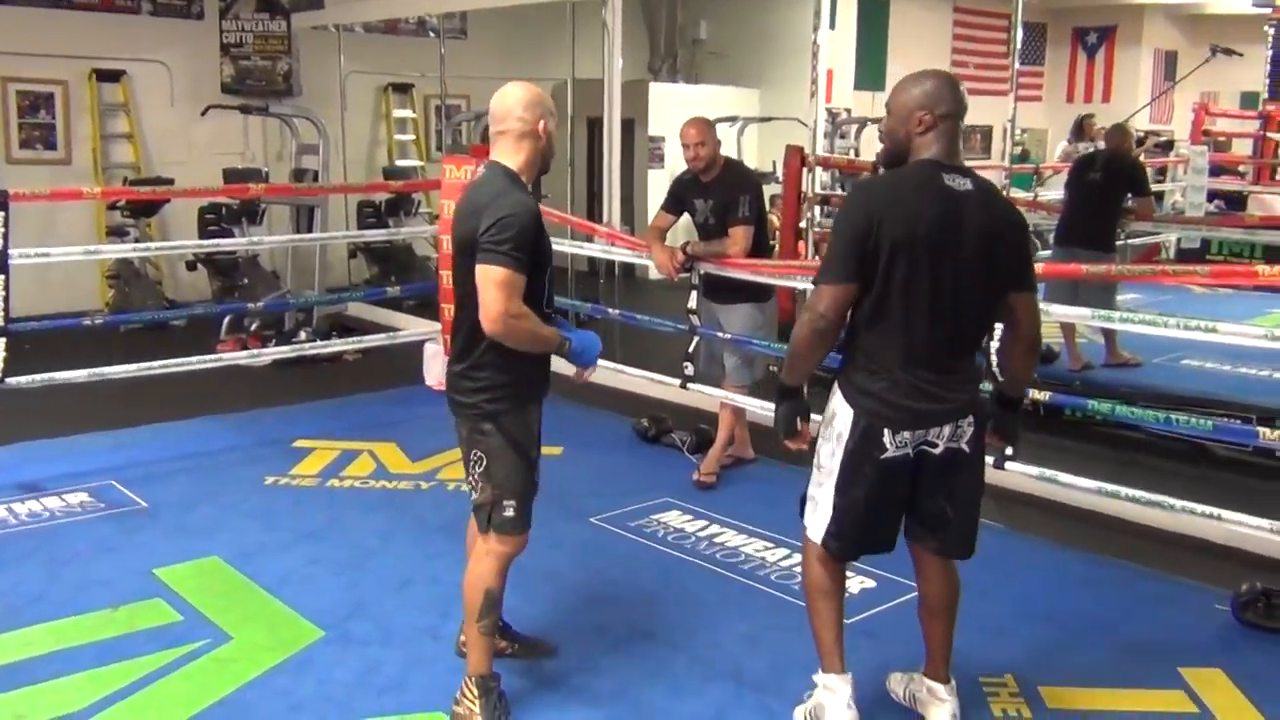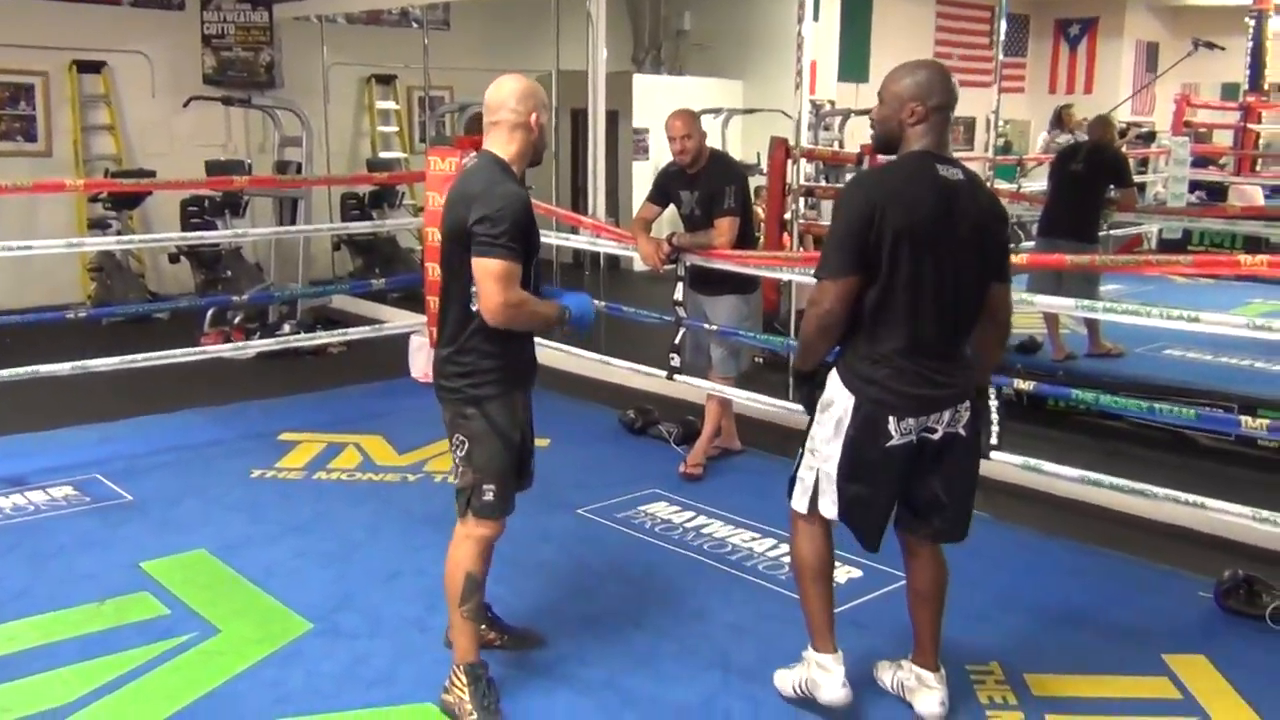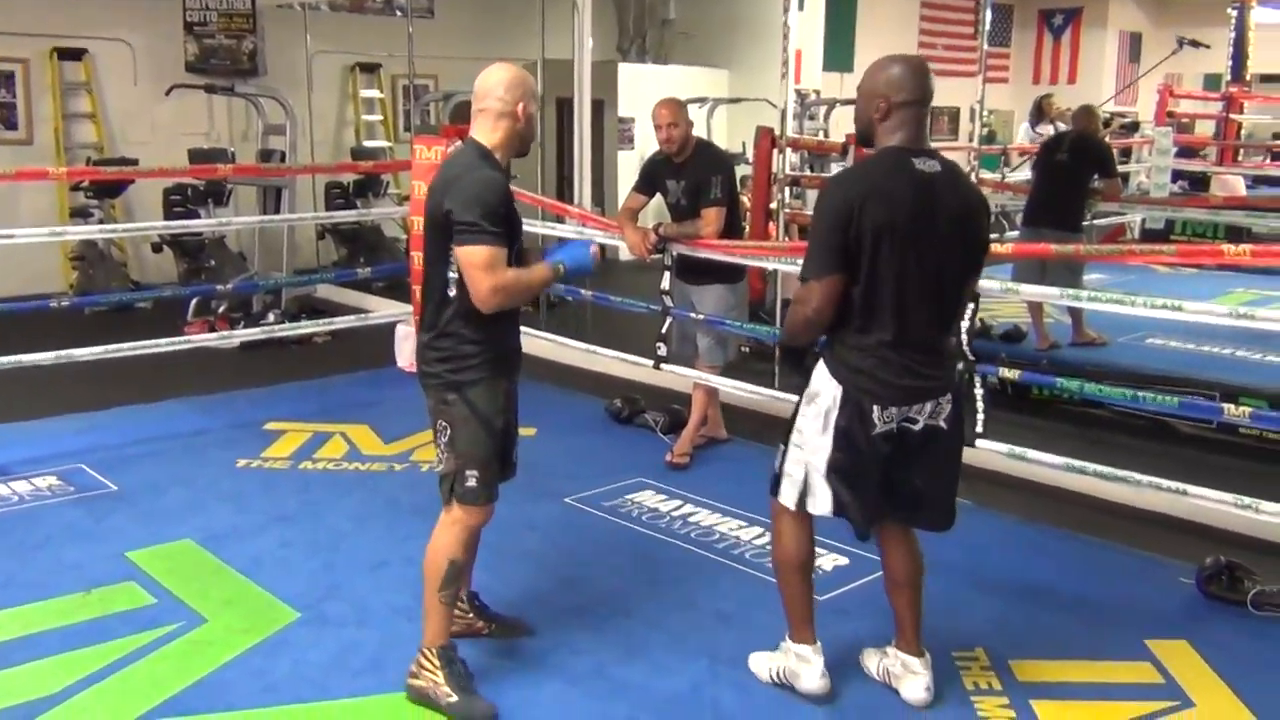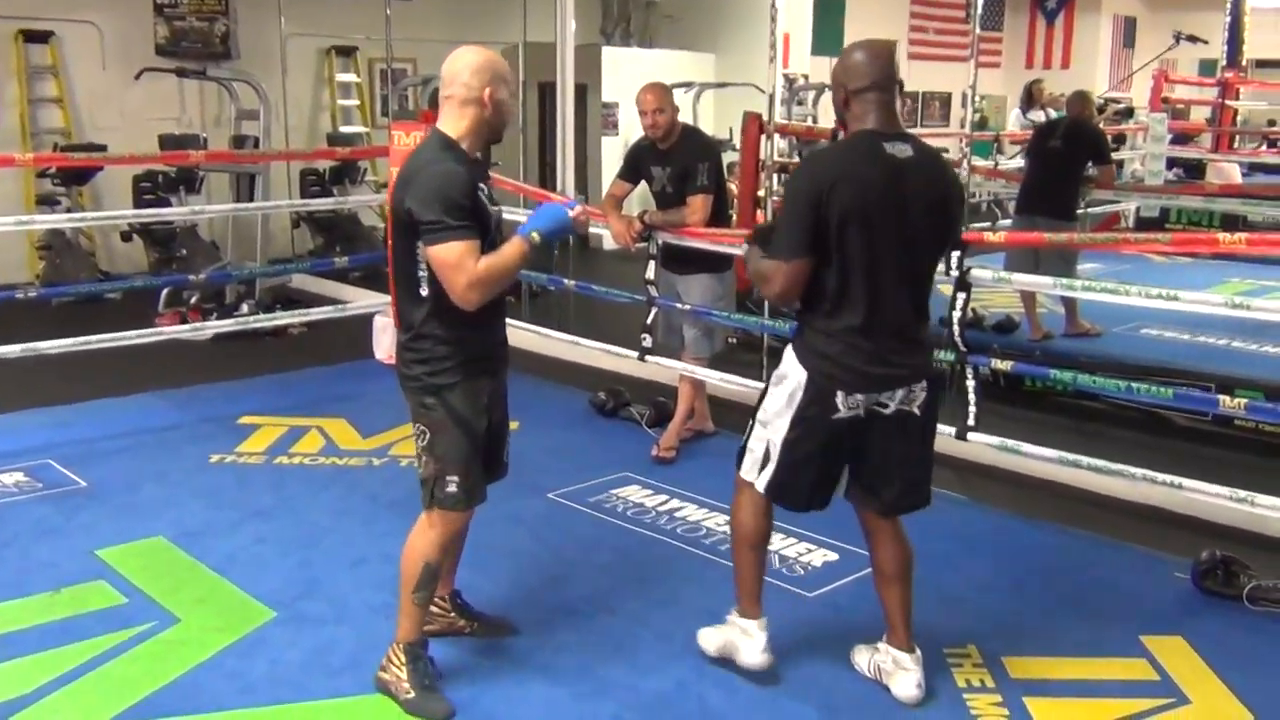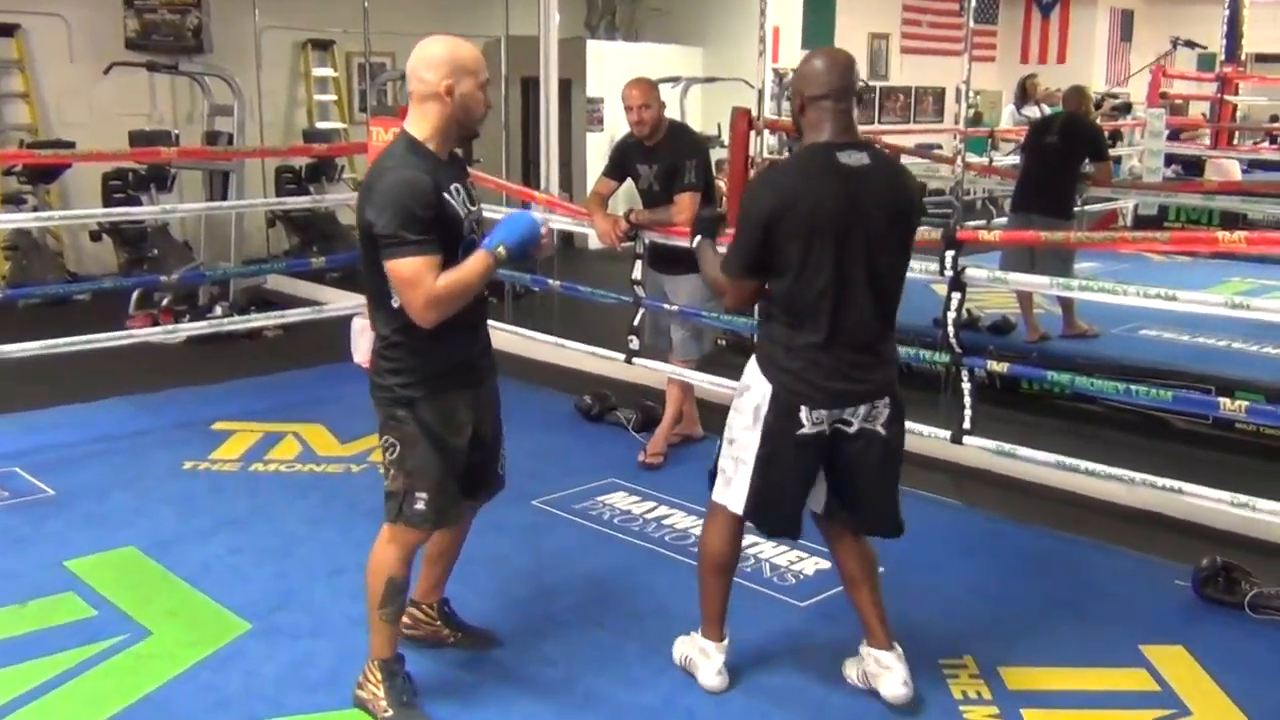
dt=0.2s
person 1, frame 1
left shoulder: (491, 192)
right shoulder: (512, 208)
right elbow: (500, 317)
left wrist: (553, 332)
right wrist: (568, 341)
left hip: (503, 388)
right hip: (495, 395)
left knee: (491, 521)
right knee: (501, 536)
left ankle: (482, 629)
person 1, frame 2
left shoulder: (480, 180)
right shoulder: (504, 197)
right elbow: (501, 305)
left wrist: (547, 299)
right wrist: (566, 310)
left hip: (491, 373)
right hip: (481, 379)
left knee: (484, 508)
right knee: (481, 522)
left ankle: (472, 619)
person 1, frame 3
left shoulder: (472, 169)
right shoulder: (479, 182)
right elbow: (490, 289)
left wrist: (547, 262)
right wrist: (561, 265)
left hip: (485, 360)
right hip: (463, 367)
left knee: (477, 496)
right knee: (466, 507)
left ankle: (462, 605)
right ankle: (433, 661)
person 1, frame 4
left shoulder: (462, 162)
right shoulder: (437, 175)
right elbow: (468, 286)
left wrist: (531, 231)
right wrist: (535, 232)
left hip: (476, 360)
right hip: (443, 368)
left knee: (463, 497)
right knee: (446, 510)
left ankle: (444, 604)
right ankle: (403, 655)
person 1, frame 5
left shoulder: (449, 163)
right shoulder: (398, 183)
right elbow: (425, 303)
left wrist: (507, 239)
right wrist: (499, 248)
left hip: (470, 371)
right hip: (418, 387)
left knee: (467, 498)
right knee: (408, 527)
left ankle: (427, 611)
person 2, frame 1
left shoulder: (874, 198)
right shoulder: (1001, 213)
left elbow: (824, 314)
right elbow: (1024, 329)
left wrist: (788, 390)
right wrist: (1009, 401)
left hip: (872, 408)
right hip: (954, 412)
left knee: (823, 543)
right knee: (935, 551)
person 2, frame 2
left shoulder: (872, 189)
right shoulder: (984, 201)
left elbow: (830, 306)
right elbow: (996, 318)
left wrist: (804, 370)
right wrist: (975, 387)
left hip: (870, 394)
right hip: (948, 398)
left knee: (810, 516)
right knee: (923, 537)
left ankle: (824, 663)
person 2, frame 3
left shoulder: (852, 188)
right shoulder: (966, 193)
left elbow: (816, 306)
left wrist: (790, 338)
left hip: (855, 384)
right hip: (932, 386)
left knee: (792, 509)
right knee: (896, 523)
left ankle: (803, 655)
right ankle: (910, 660)
person 2, frame 4
left shoulder: (822, 171)
right shoulder: (942, 176)
left elbow: (783, 284)
left wrist: (752, 254)
left hip: (827, 368)
right hip: (905, 370)
left knee: (754, 485)
right knee: (881, 511)
left ankle: (747, 628)
right ankle: (901, 655)
person 2, frame 5
left shoulder: (778, 184)
right shoulder: (901, 185)
left elbow: (734, 293)
left wrist: (704, 243)
left hip: (788, 381)
right hip: (869, 383)
left knee: (728, 508)
right knee: (845, 524)
left ankle: (709, 647)
right ankle: (884, 656)
person 3, frame 1
left shoulder: (741, 181)
right shoulder: (685, 183)
left elbow: (737, 246)
right elbow: (656, 227)
left wrist: (688, 250)
right wrist: (658, 249)
left hip: (748, 291)
right hip: (712, 288)
left knee: (737, 372)
right knee: (725, 371)
left ankle: (716, 453)
right ankle: (742, 444)
person 3, frame 2
left shoulder: (727, 172)
right shoulder: (671, 174)
left elbow: (723, 238)
right elbow: (642, 218)
left wrist: (674, 240)
right wrist: (644, 241)
left hip: (733, 283)
right hip: (698, 279)
left knee: (723, 365)
right knee: (709, 363)
left ankle: (703, 445)
right ankle: (728, 435)
person 3, frame 3
left shoulder: (714, 162)
right shoulder: (657, 164)
left elbow: (710, 227)
right elbow: (628, 209)
left wrist: (660, 231)
right wrist: (631, 231)
left hip: (720, 272)
right hip: (685, 268)
left knee: (709, 353)
right knee: (697, 352)
left ankle: (689, 434)
right ankle: (714, 424)
person 3, frame 4
left shoulder: (700, 148)
right shoulder: (642, 150)
left elbow: (696, 216)
right elbow: (612, 196)
left wrist: (645, 218)
right wrist: (615, 219)
left hip: (707, 261)
right hip: (670, 257)
left knee: (696, 345)
right knee: (684, 342)
left ankle: (676, 428)
right ankle: (701, 417)
person 3, frame 5
left shoulder: (687, 145)
right shoulder: (628, 147)
left elbow: (683, 214)
right elbow: (598, 194)
left wrist: (631, 218)
right wrist: (601, 217)
left hip: (693, 261)
right hip: (658, 257)
left knee: (684, 347)
right knee: (672, 344)
left ankle: (665, 431)
right ankle: (690, 421)
person 4, frame 1
left shoulder: (1083, 160)
right shoulder: (1132, 165)
right elbow: (1147, 211)
right wrist: (1122, 210)
left hip: (1066, 235)
right hip: (1098, 241)
left knee: (1064, 298)
right knee: (1103, 300)
left ankle: (1073, 356)
right ankle: (1112, 353)
person 4, frame 2
left shoulder: (1066, 151)
right shoulder: (1114, 156)
right elbow: (1130, 202)
right wrist: (1105, 201)
left hip: (1049, 226)
right hip: (1081, 232)
left knee: (1047, 289)
right knee: (1087, 290)
left ankle: (1057, 346)
right ankle: (1095, 343)
person 4, frame 3
left shoulder: (1051, 142)
right shoulder: (1098, 146)
right elbow: (1114, 191)
right wrist: (1089, 191)
left hip: (1033, 216)
right hip: (1065, 221)
left knee: (1031, 278)
right knee: (1070, 279)
left ankle: (1041, 335)
right ankle: (1079, 332)
person 4, frame 4
left shoulder: (1044, 128)
right shoulder: (1093, 133)
right elbow: (1108, 179)
left hip: (1026, 204)
right hip: (1059, 209)
left knee: (1024, 268)
right knee: (1064, 269)
left ankle: (1034, 326)
right ankle: (1073, 323)
person 4, frame 5
left shoulder: (1040, 123)
right shoulder: (1090, 129)
right elbow: (1105, 176)
left hip: (1022, 201)
right hip: (1056, 207)
left knee: (1020, 267)
right knee: (1061, 268)
left ankle: (1031, 328)
right ankle: (1070, 324)
